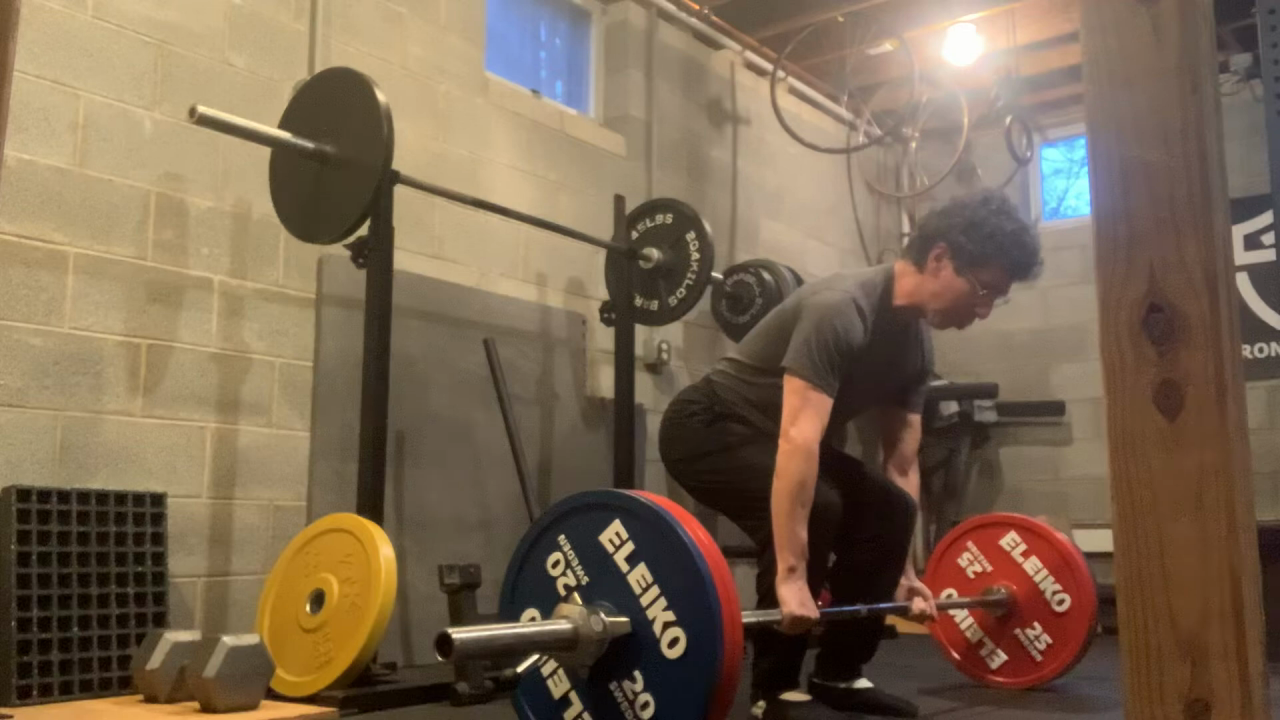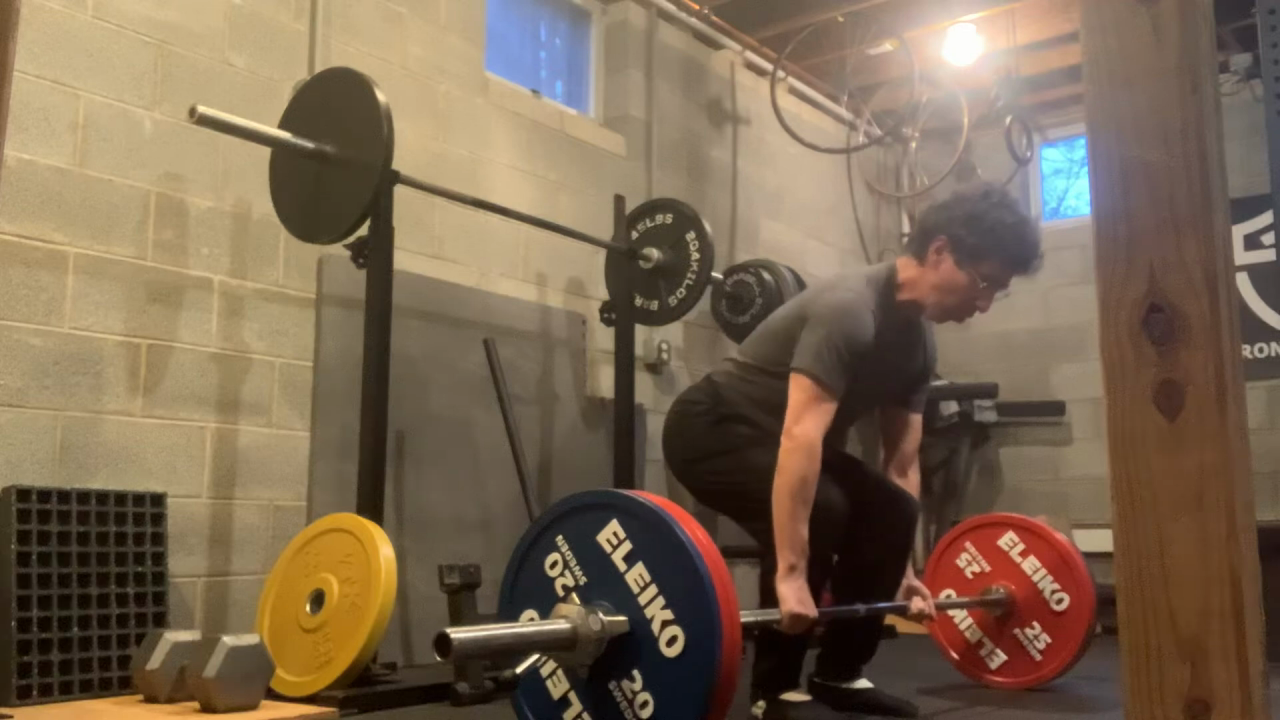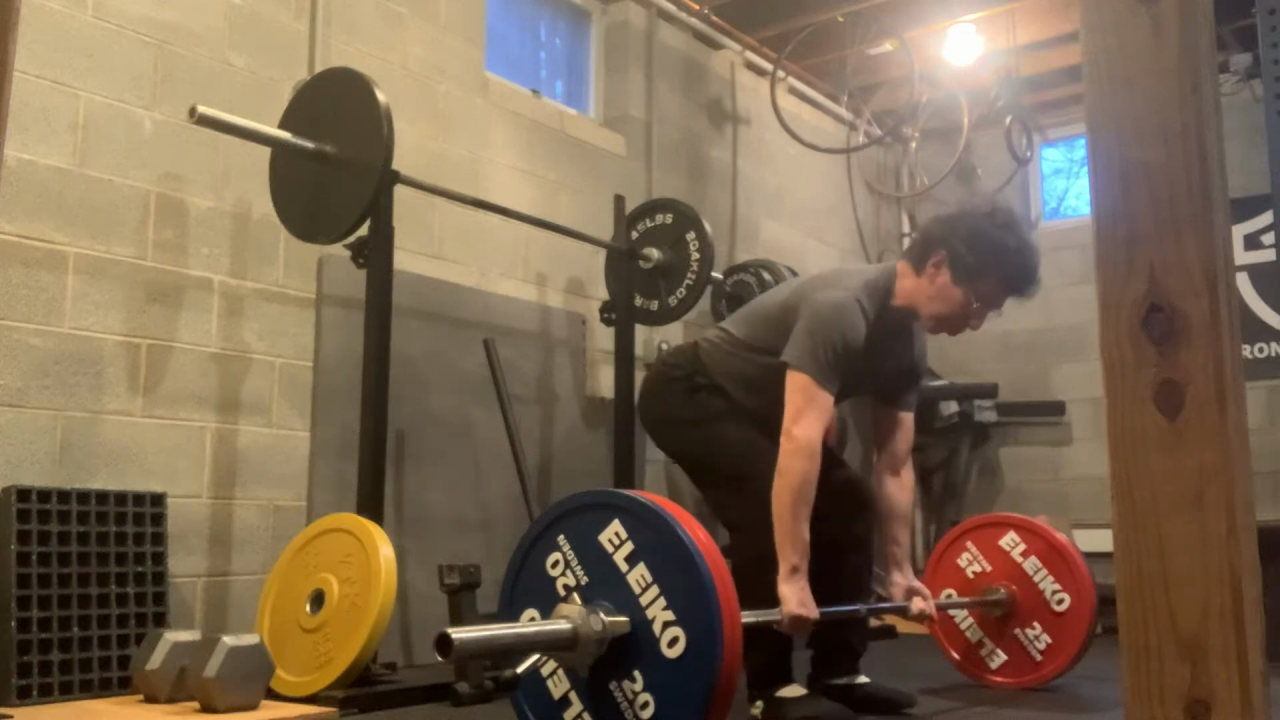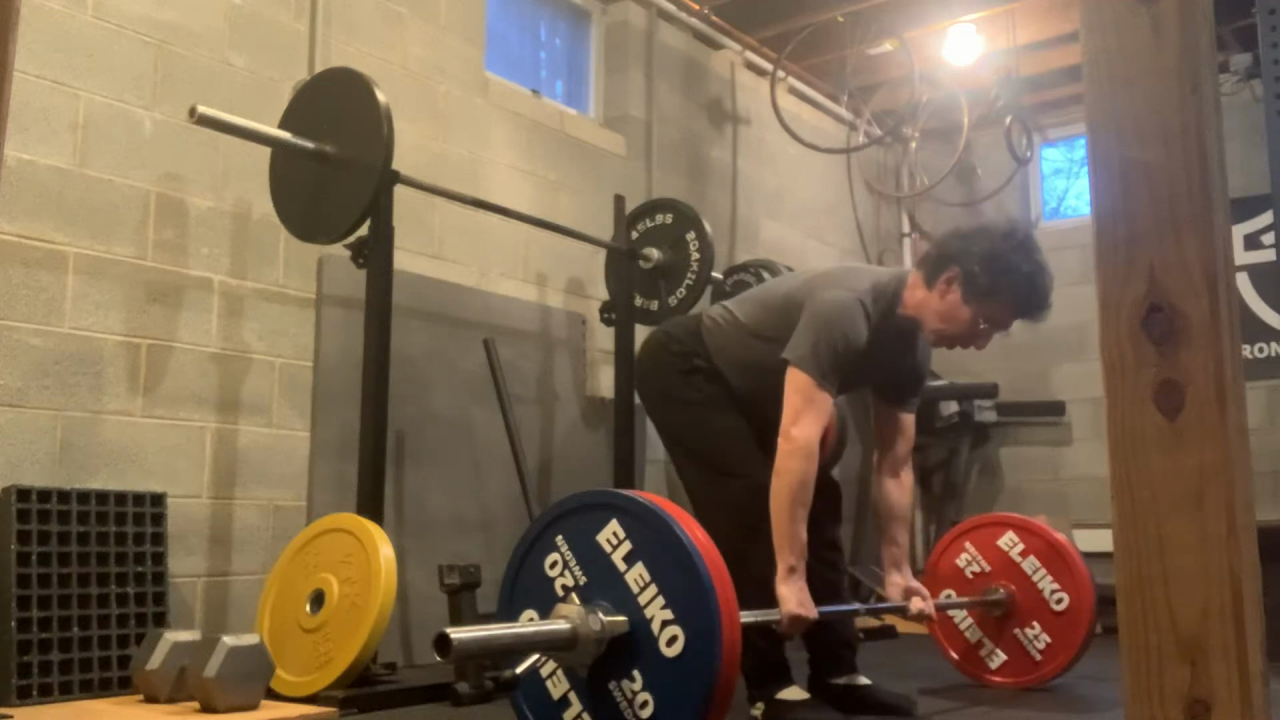
dt=0.7s
person 1, frame 1
left shoulder: (915, 343)
right shoulder: (840, 308)
left elbow: (902, 464)
right elbow: (798, 439)
left wrist: (903, 572)
right wrist: (791, 578)
left hip: (770, 437)
right hip: (707, 428)
left knee: (889, 509)
right knee: (814, 509)
left ankle: (838, 674)
person 1, frame 2
left shoulder: (917, 341)
right shoulder: (848, 310)
left elbow: (902, 464)
right elbow: (801, 437)
left wrist: (904, 572)
right wrist: (790, 575)
left hip: (774, 440)
right hip: (710, 431)
left knee: (893, 511)
right knee: (819, 510)
left ankle: (839, 674)
person 1, frame 3
left shoulder: (908, 342)
right shoulder: (841, 307)
left elbow: (895, 465)
right elbow: (800, 439)
left wrist: (899, 571)
right wrist: (792, 576)
left hip: (753, 408)
right hip: (688, 393)
left knee: (848, 499)
right knee: (770, 503)
left ankle: (838, 672)
person 1, frame 4
left shoulder: (911, 346)
right shoulder: (845, 308)
left elbow: (894, 466)
right elbow: (797, 440)
left wrist: (897, 571)
right wrist: (789, 577)
left hip: (746, 386)
right hip: (685, 369)
left knee: (815, 501)
right knee: (749, 504)
left ankle: (836, 674)
